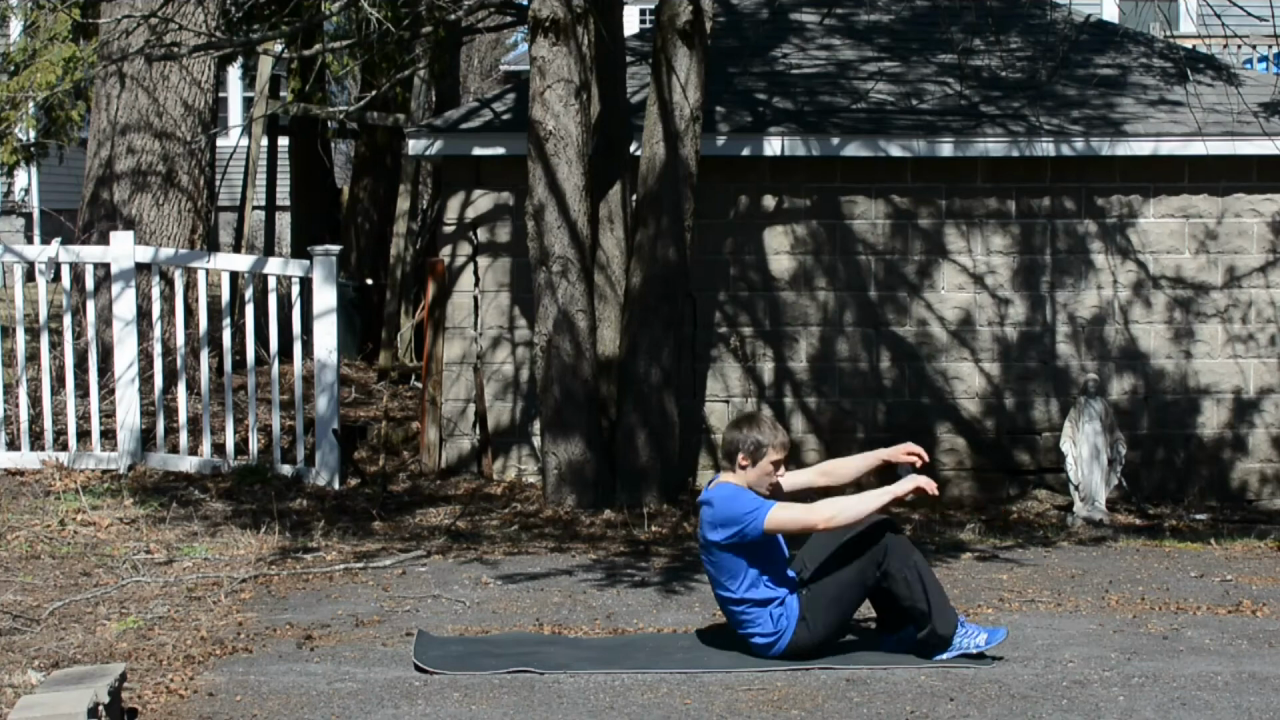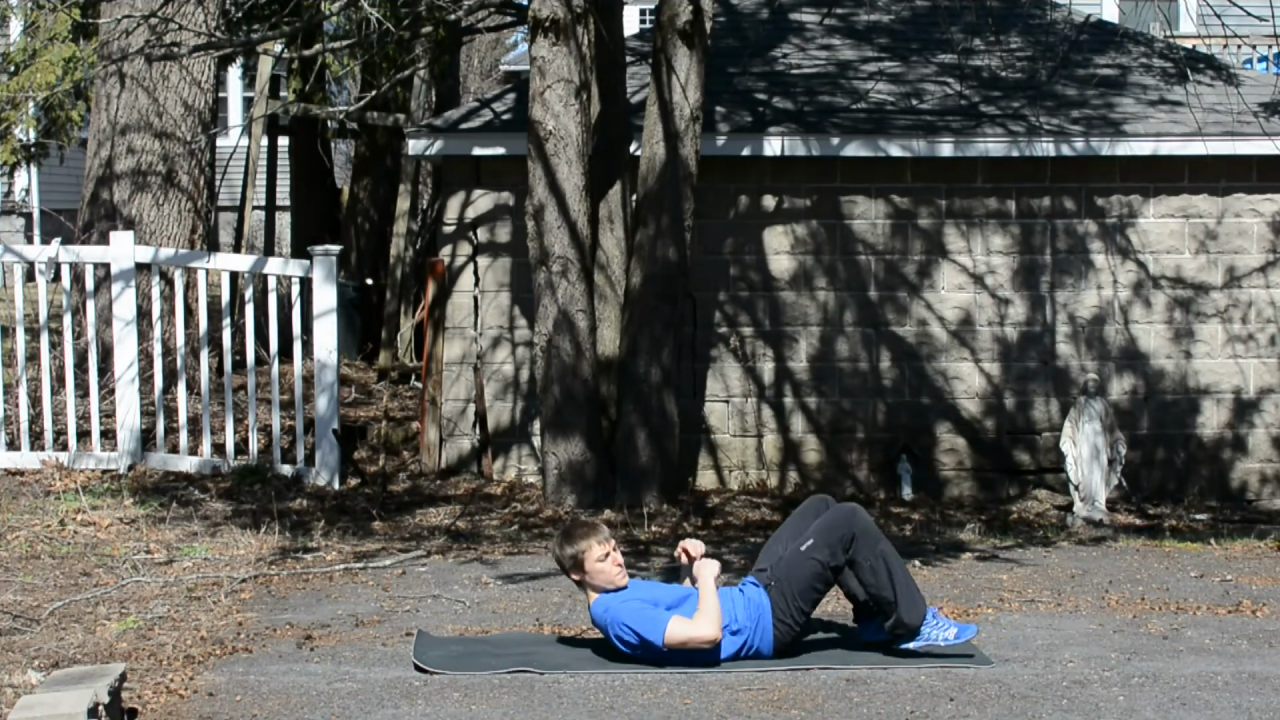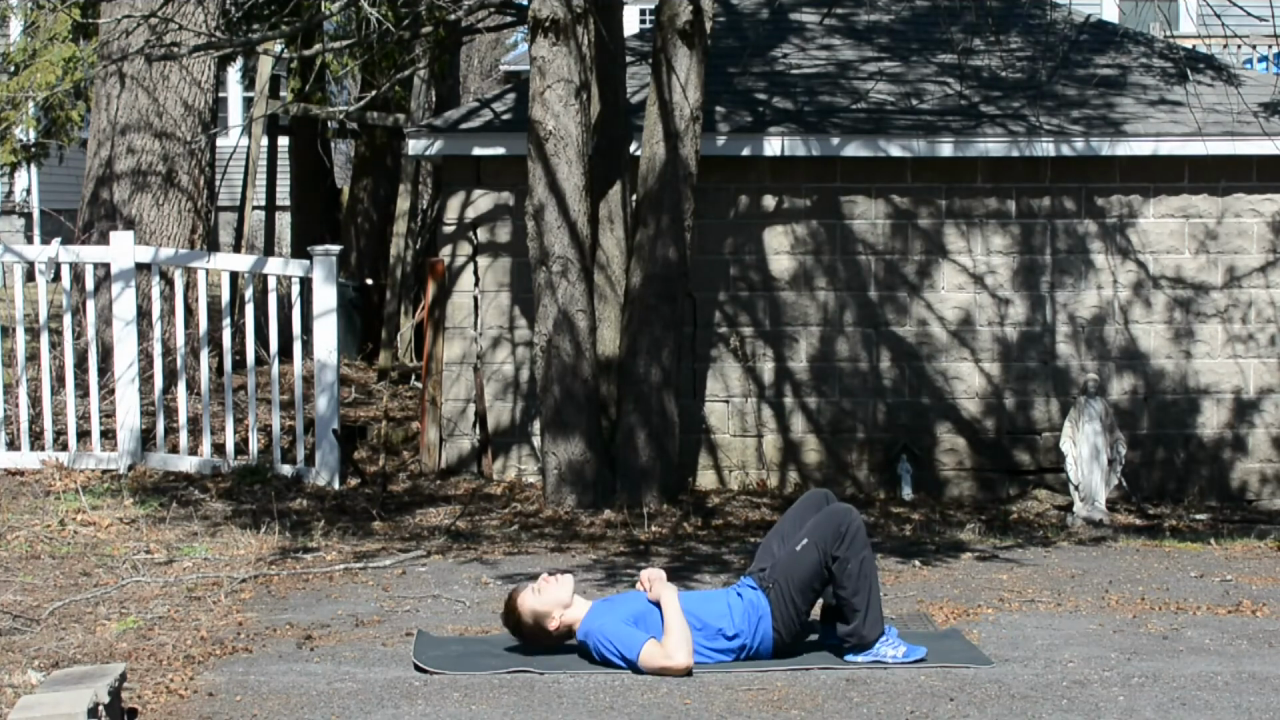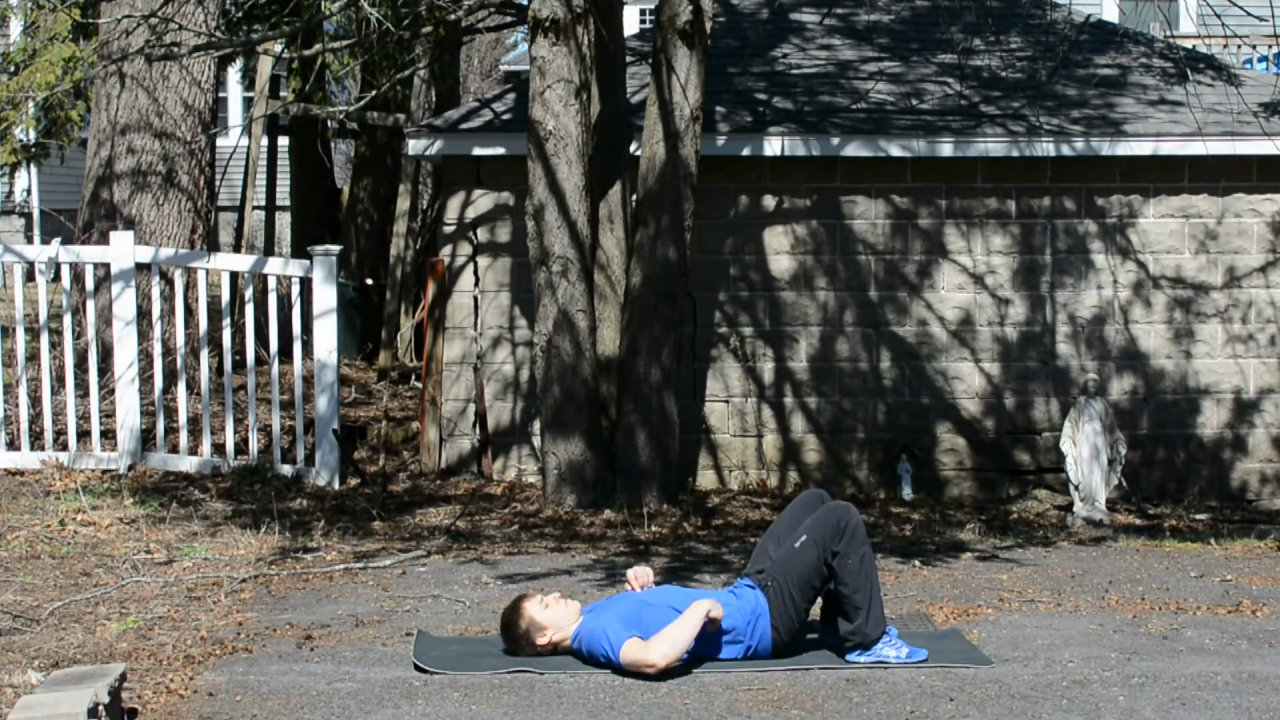
dt=1s
person 1, frame 1
left shoulder: (733, 488)
right shoulder: (730, 504)
left elbow: (818, 477)
right elbow: (818, 518)
left wrist: (886, 455)
right wrist: (898, 489)
left hip: (787, 602)
right hip: (786, 630)
left knee: (867, 519)
right knee: (883, 535)
left ankle: (900, 629)
right ankle: (943, 636)
person 1, frame 2
left shoulder: (620, 594)
right shoulder: (616, 615)
right elbow: (707, 632)
left wrist: (690, 569)
right wrist: (705, 576)
left hip: (755, 595)
right hip: (769, 621)
left knee: (824, 506)
right knee: (850, 520)
left ankle: (875, 621)
right ankle: (911, 627)
person 1, frame 3
left shoulder: (601, 613)
right shoulder: (601, 631)
right elbow: (677, 660)
left wrist: (650, 585)
right wrist: (667, 596)
left hip: (749, 595)
right hip: (765, 622)
left knee: (822, 501)
right knee: (844, 521)
left ankle: (839, 628)
right ankle: (865, 642)
person 1, frame 4
left shoulder: (594, 618)
right shoulder: (594, 636)
right elbow: (655, 658)
left wrist: (641, 584)
right wrist: (700, 609)
left hip: (747, 596)
right hip: (763, 621)
left knee: (816, 501)
right knee: (841, 519)
left ankle: (839, 626)
right ankle: (867, 642)
